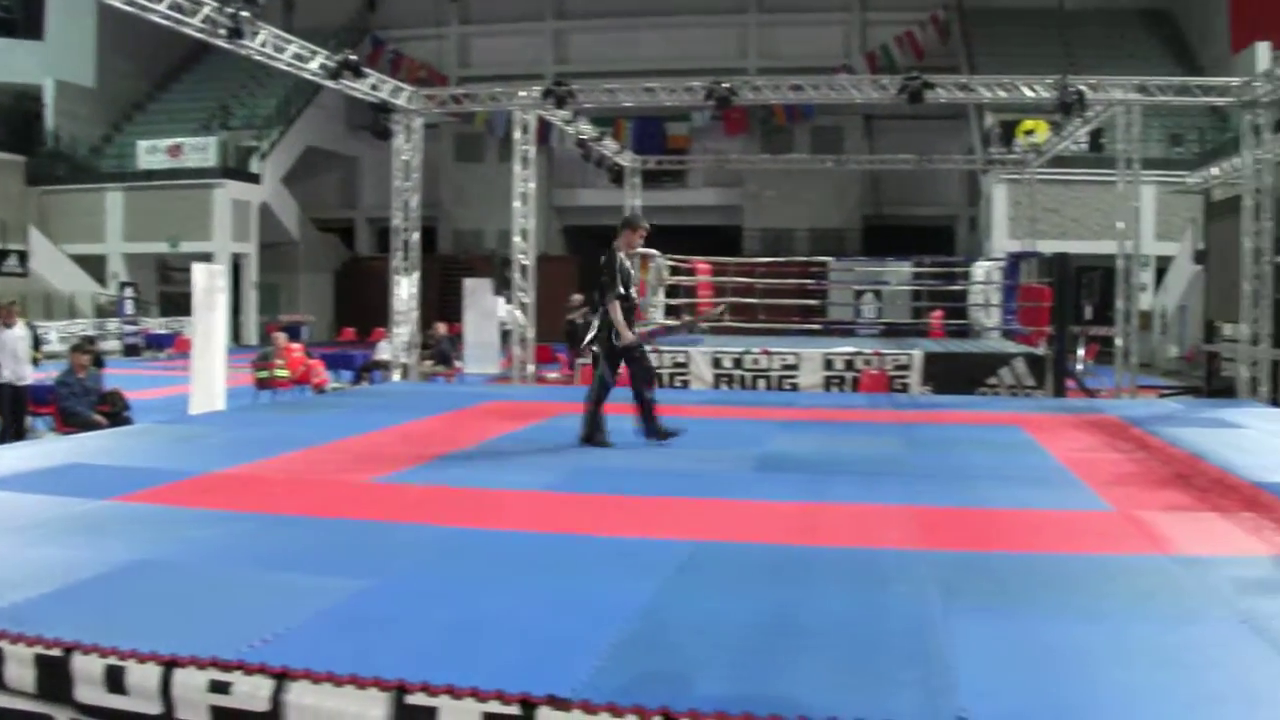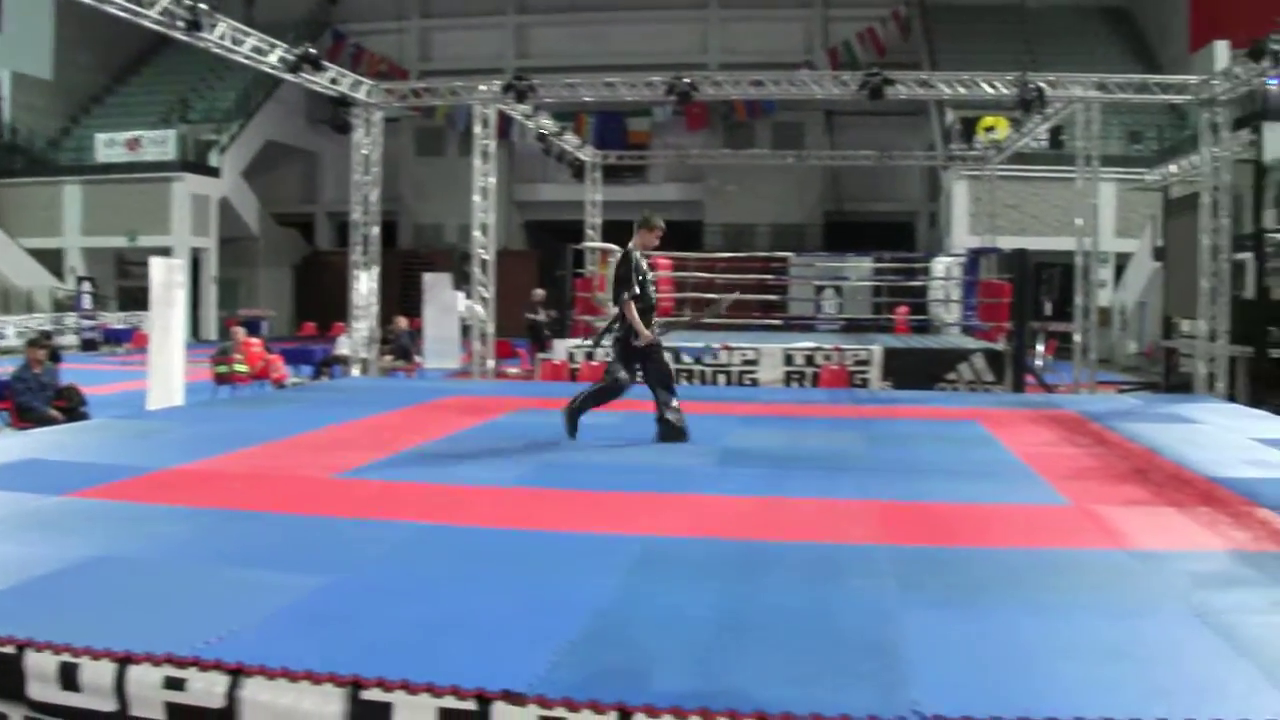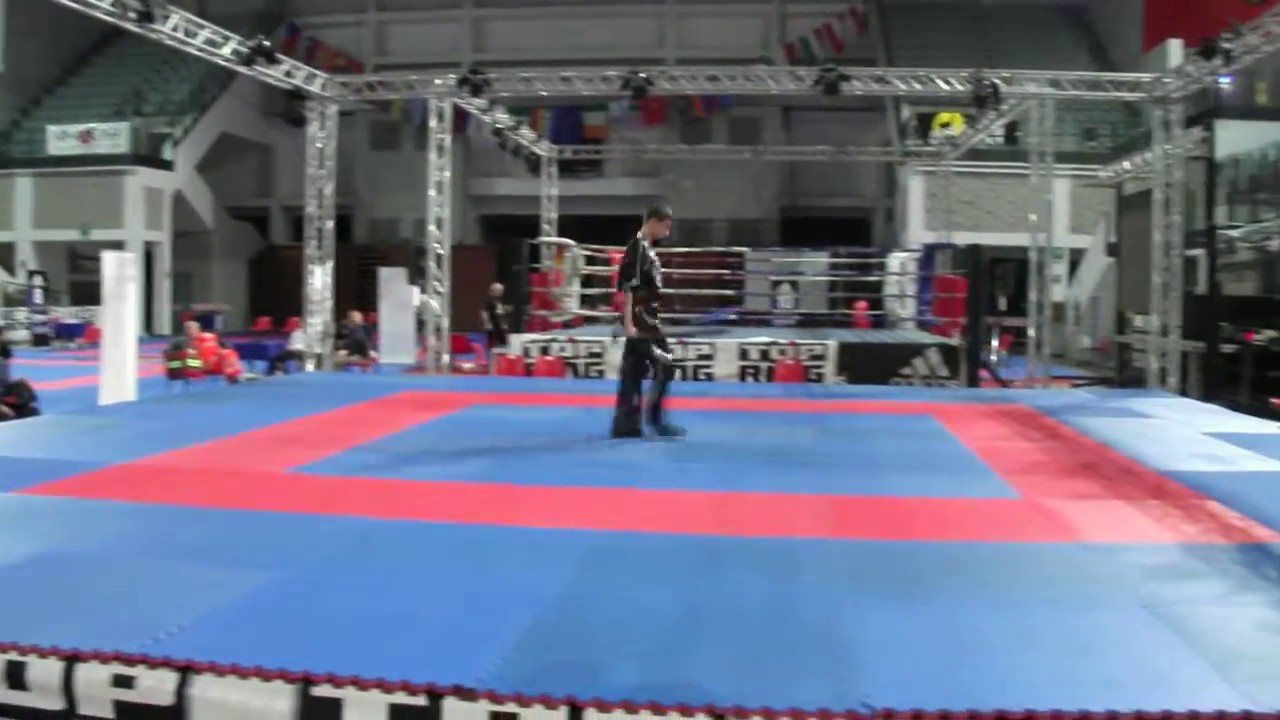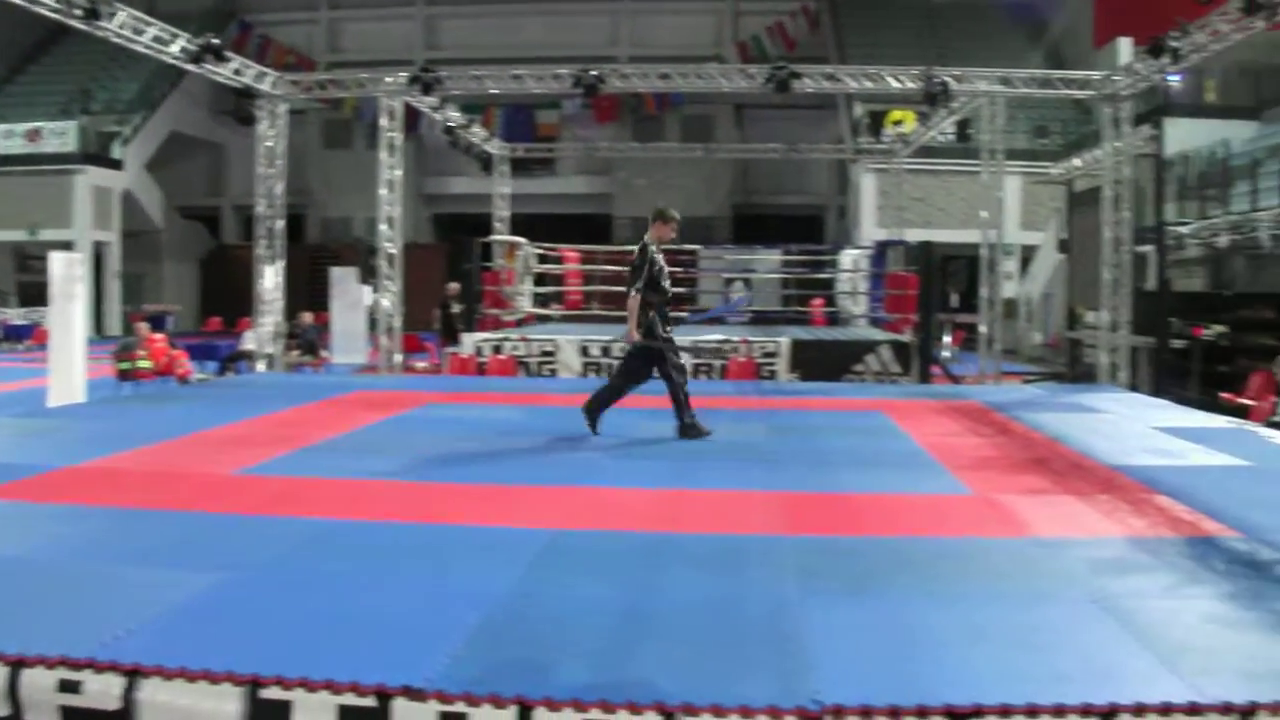
dt=0.2s
person 1, frame 1
left shoulder: (622, 259)
right shoulder: (614, 259)
right elbow: (611, 299)
right wrist: (623, 331)
left hip: (625, 331)
right hip: (613, 332)
left knee: (645, 375)
right knee: (603, 381)
left ankle: (651, 427)
right ankle: (591, 432)
person 1, frame 2
left shoulder: (638, 259)
right shoulder: (629, 259)
right elbow: (626, 299)
right wrist: (641, 329)
left hip: (643, 330)
right hip: (632, 333)
left knee: (661, 377)
right knee: (620, 380)
left ankle: (671, 427)
right ankle: (575, 409)
person 1, frame 3
left shoulder: (646, 248)
right shoulder: (638, 249)
right elbow: (627, 290)
left wrist: (650, 321)
right wrist: (629, 323)
left hip: (647, 319)
right hip: (640, 320)
left knee: (633, 372)
right knee: (664, 367)
left ankle: (625, 423)
right ankle: (655, 418)
person 1, frame 4
left shoulder: (653, 252)
right shoulder: (647, 254)
right elbow: (635, 294)
right wrist: (632, 328)
left hip: (653, 322)
right hip: (651, 325)
left knee: (631, 374)
right knee: (675, 373)
left ankle: (594, 408)
right ankle: (687, 425)
